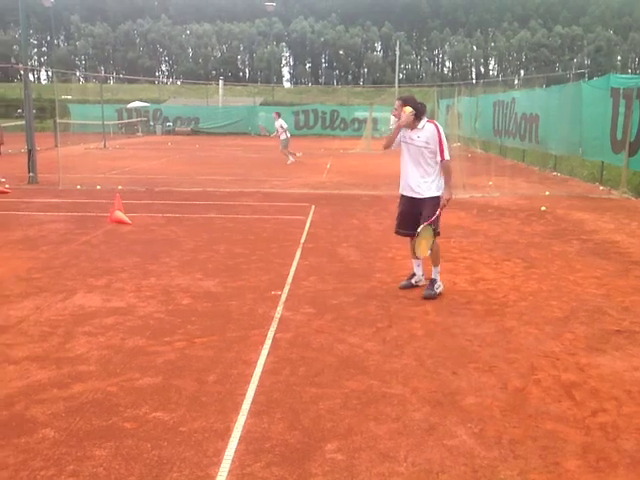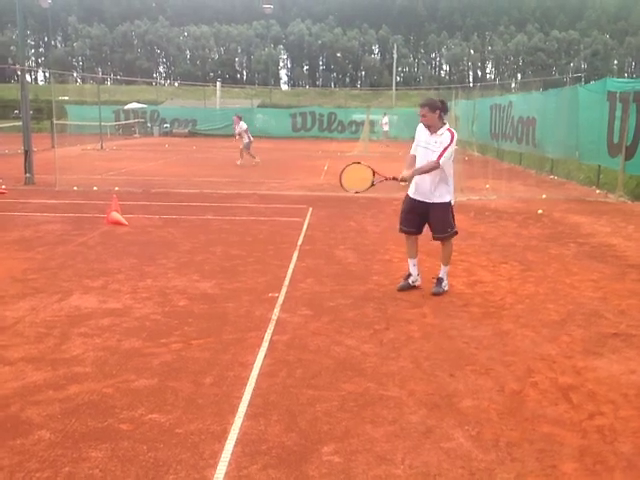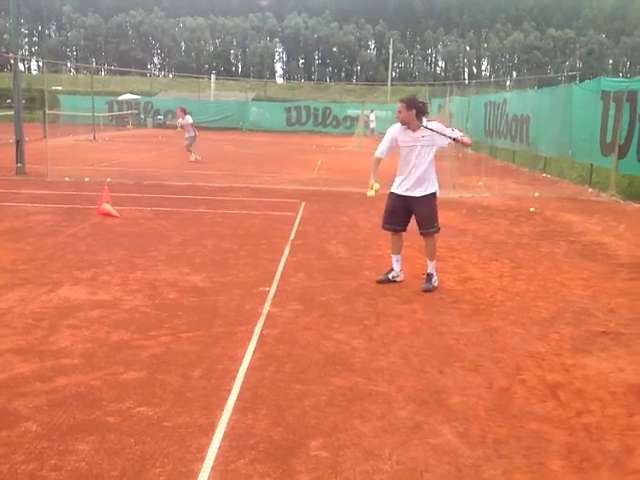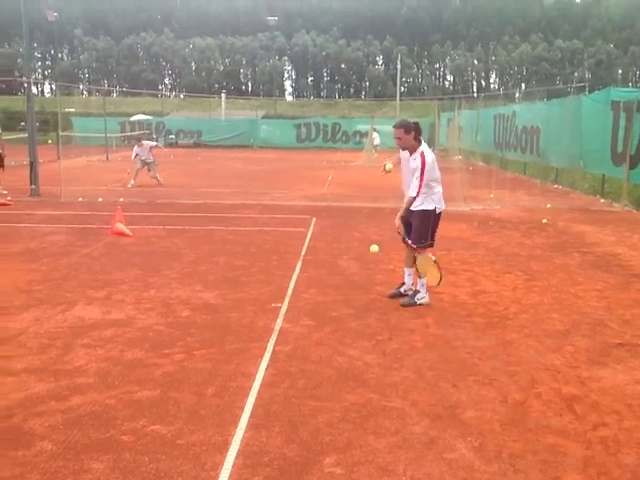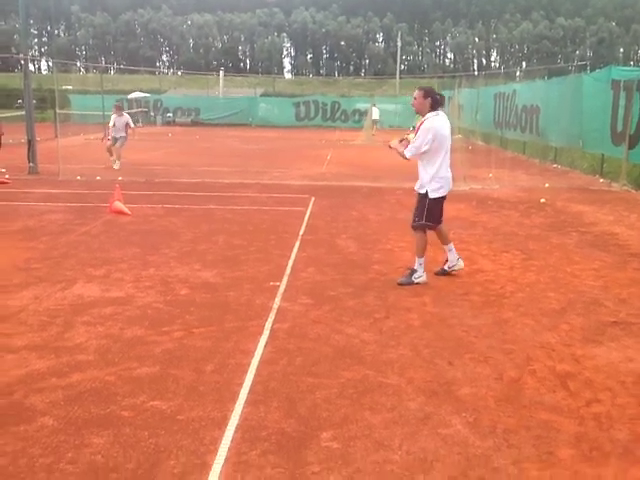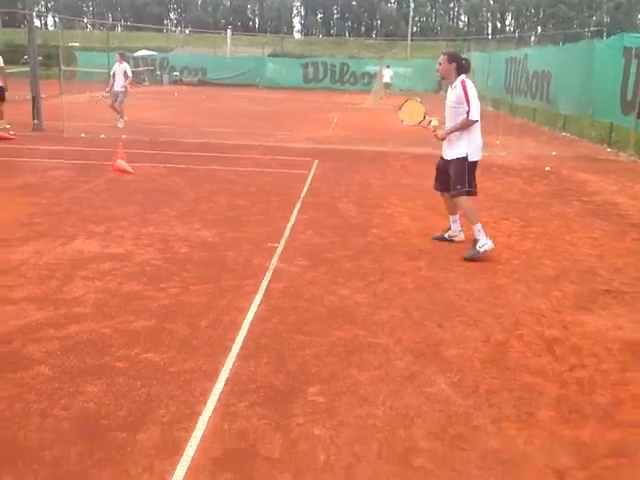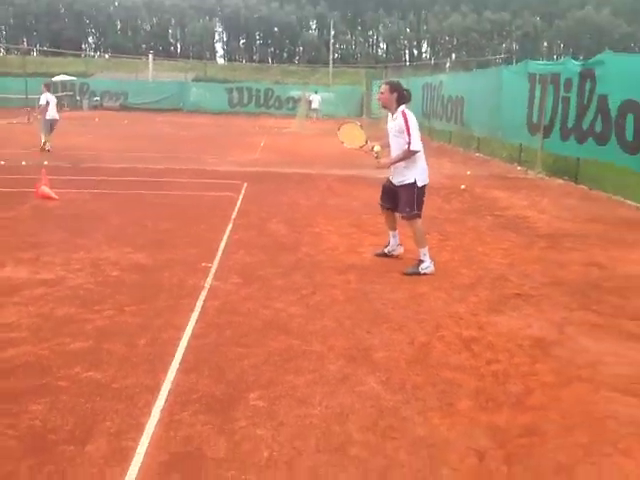
dt=0.5s
person 1, frame 1
left shoulder: (432, 128)
right shoulder: (401, 127)
left elbow: (445, 160)
right elbow: (386, 146)
left wrist: (448, 189)
right wrist: (399, 125)
left hip: (430, 193)
right hip: (408, 191)
right knee: (411, 235)
left ankle: (435, 279)
right ankle: (418, 275)
person 1, frame 2
left shoulder: (449, 135)
right shoulder: (420, 129)
left elbow: (436, 163)
left wrist: (413, 173)
right wrist: (407, 172)
left hip: (440, 197)
right hip: (416, 194)
left knee: (445, 237)
right knee: (410, 233)
left ankle: (443, 278)
right ankle: (414, 276)
person 1, frame 3
left shoulder: (434, 128)
right shoulder: (395, 130)
left elbow: (457, 135)
right elbow: (379, 154)
left wrist: (464, 140)
right wrist: (373, 177)
left hip: (425, 190)
right hip: (400, 189)
left knee: (428, 232)
right knee: (395, 230)
left ankle: (432, 274)
right ankle: (396, 271)
person 1, frame 4
left shoulder: (424, 159)
right shoulder: (405, 148)
left elbow: (415, 193)
left wrist: (400, 216)
left hip: (427, 206)
right hip: (411, 204)
left knee: (420, 246)
right knee: (409, 244)
left ankle: (421, 292)
right ankle: (408, 284)
person 1, frame 5
left shoulder: (427, 123)
right shoulder: (440, 118)
left elbow: (408, 154)
left wrist: (396, 145)
right wrist: (408, 142)
left hip: (431, 184)
right hip: (438, 181)
left knee: (419, 226)
right knee: (435, 223)
left ankle: (418, 272)
right ankle: (454, 260)
person 1, frame 6
left shoulder: (464, 85)
right shoulder: (452, 87)
left elbow: (473, 117)
left wrist: (447, 131)
right wrist: (442, 128)
left hip: (464, 151)
right hip: (452, 149)
left knee: (460, 194)
right knee: (444, 190)
left ankle: (482, 240)
right ankle: (455, 230)
person 1, frame 7
left shoulder: (406, 117)
right shoulder: (391, 117)
left elbow: (414, 148)
left wrist: (389, 161)
left hip: (412, 176)
right hip: (397, 174)
left knee: (411, 217)
right knee: (386, 207)
left ankle: (426, 262)
right ankle: (394, 246)
